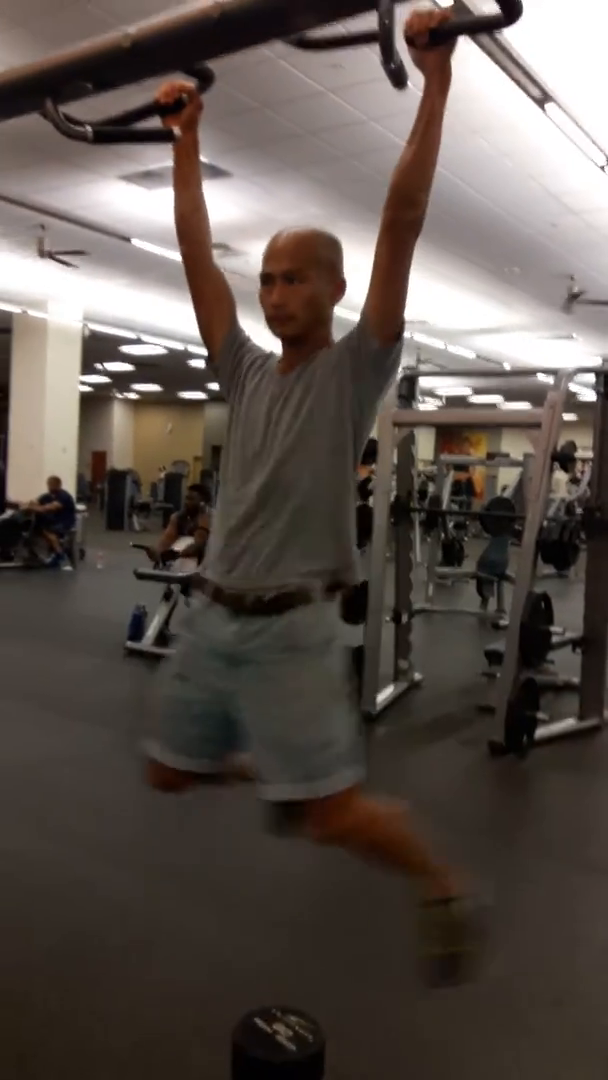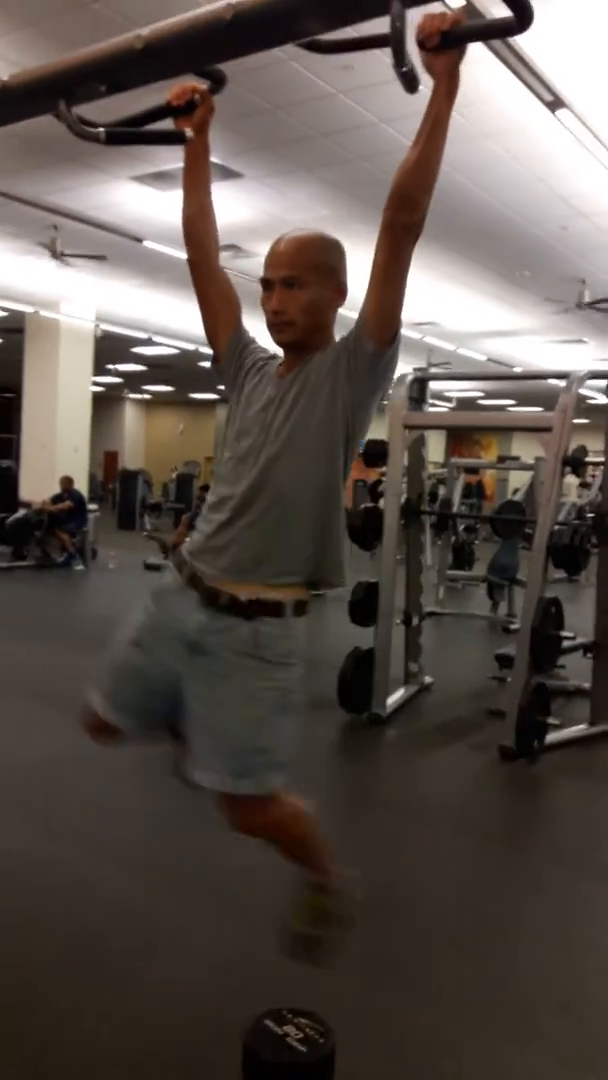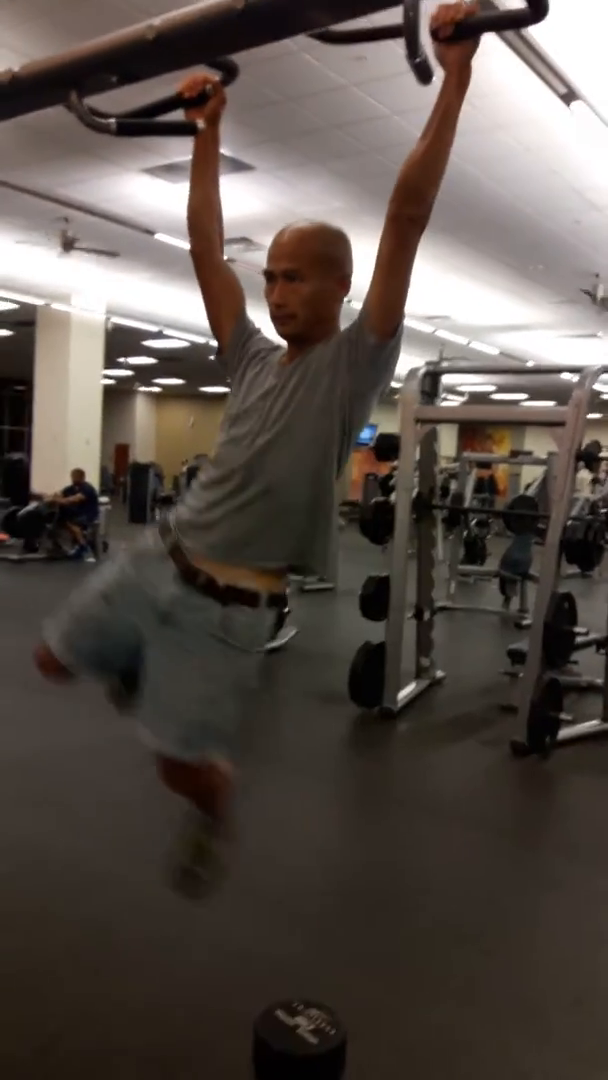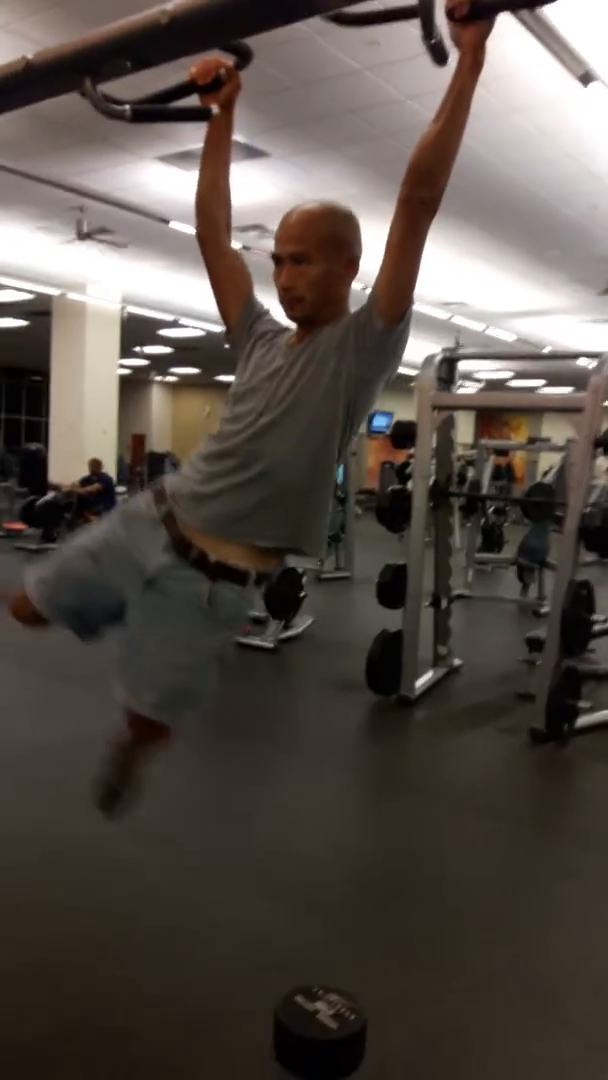
dt=0.1s
person 1, frame 1
left shoulder: (354, 367)
right shoulder: (249, 374)
left elbow: (400, 225)
right elbow: (198, 253)
left wrist: (435, 83)
right wrist: (185, 141)
left hip: (290, 628)
right hip: (212, 619)
left knee: (335, 811)
right knee: (166, 773)
left ankle: (442, 893)
right ankle: (293, 784)
person 1, frame 2
left shoulder: (355, 371)
right shoulder: (251, 372)
left elbow: (399, 226)
right elbow: (201, 258)
left wrist: (442, 87)
right wrist: (197, 146)
left hip: (256, 625)
right hip: (183, 596)
left knee: (250, 804)
right knee: (105, 724)
left ankle: (325, 881)
right ankle: (188, 716)
person 1, frame 3
left shoulder: (358, 364)
right shoulder: (252, 358)
left elbow: (406, 220)
right elbow: (205, 245)
left wrist: (454, 78)
right wrist: (206, 131)
left hip: (228, 605)
right hip: (157, 562)
left knee: (181, 765)
right knee: (55, 660)
left ankle: (211, 818)
right ankle: (149, 672)
person 1, frame 4
left shoulder: (367, 343)
right shoulder: (263, 338)
left elbow: (417, 202)
right elbow: (212, 230)
right wrist: (220, 120)
left hip: (213, 574)
right hip: (150, 521)
left knee: (147, 719)
right knee: (30, 608)
left ankle: (129, 752)
right ankle: (127, 621)
